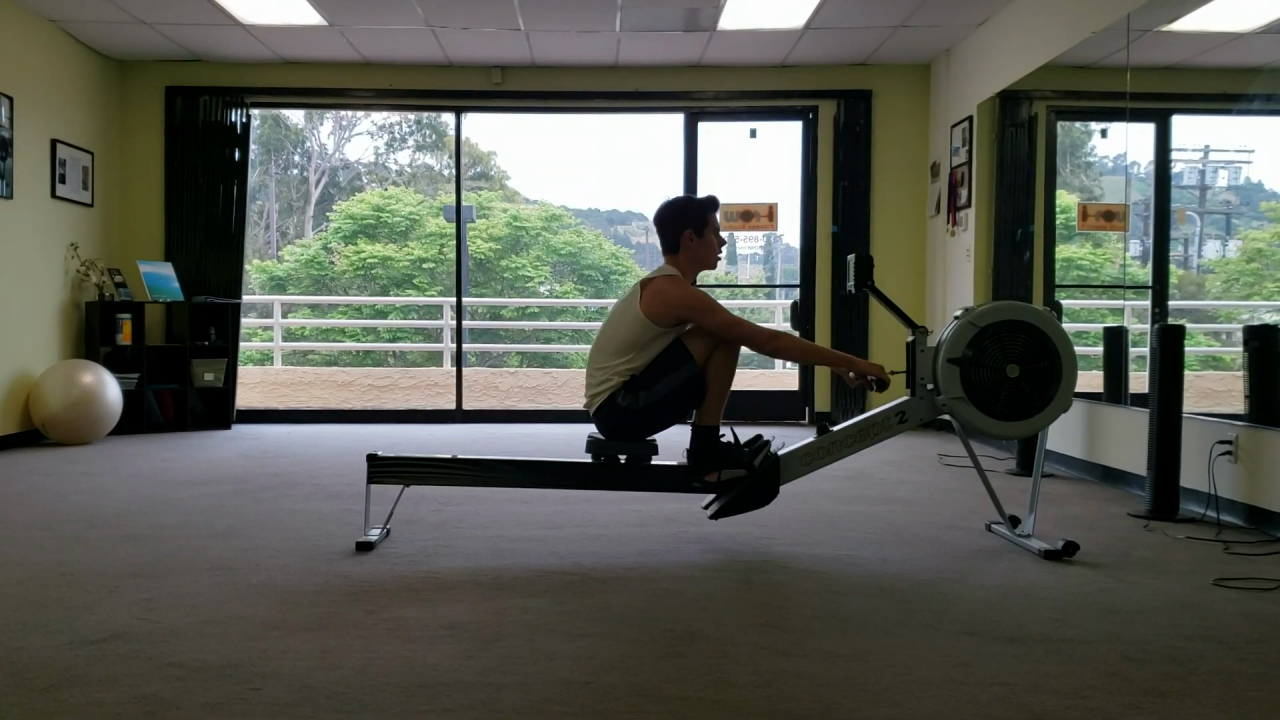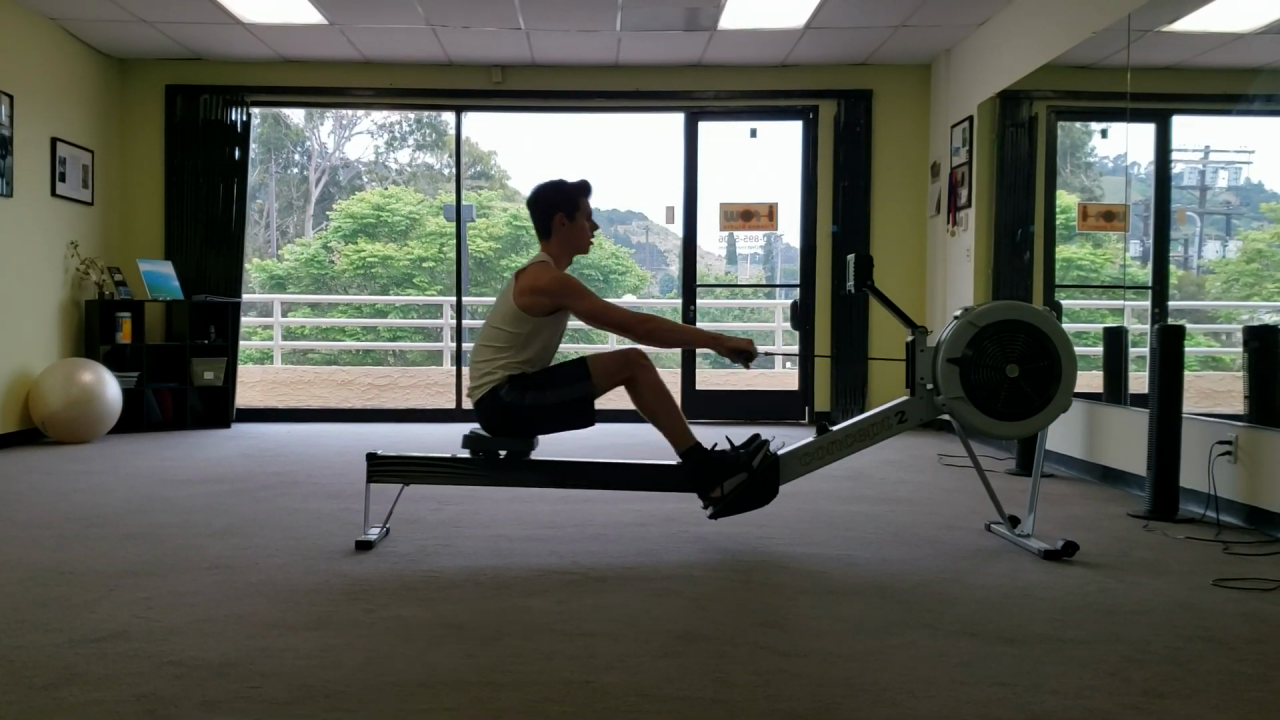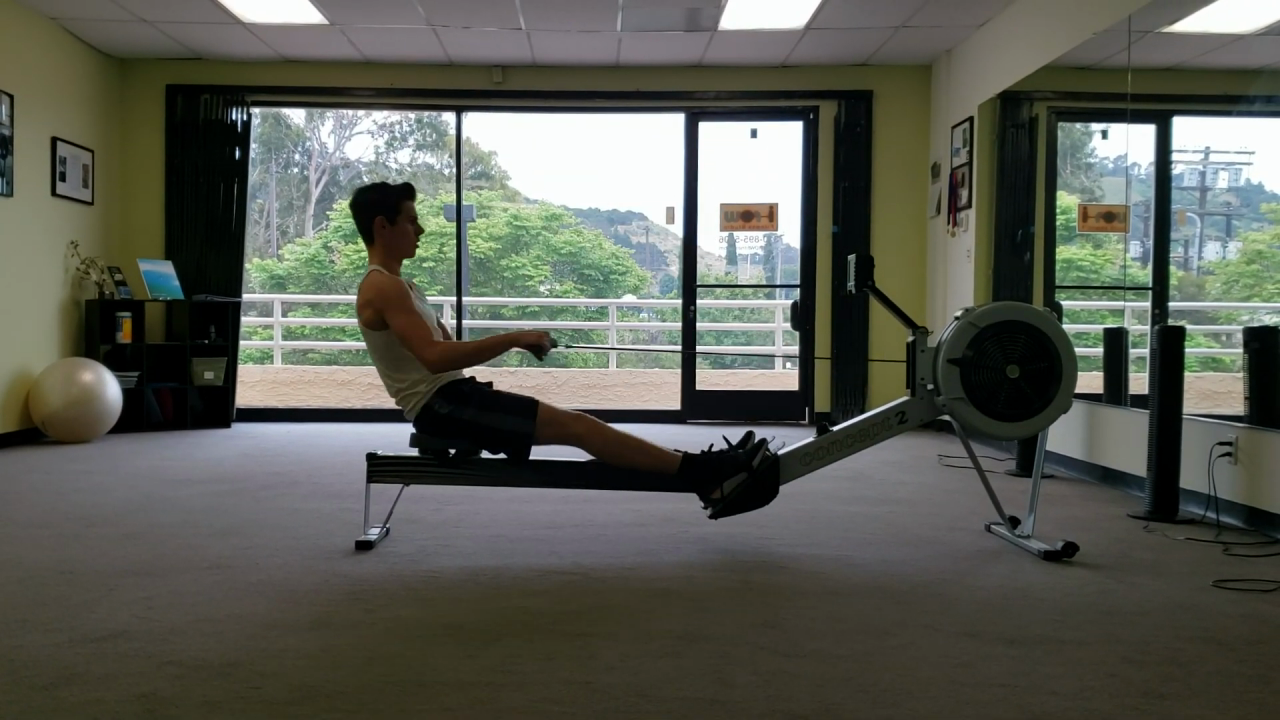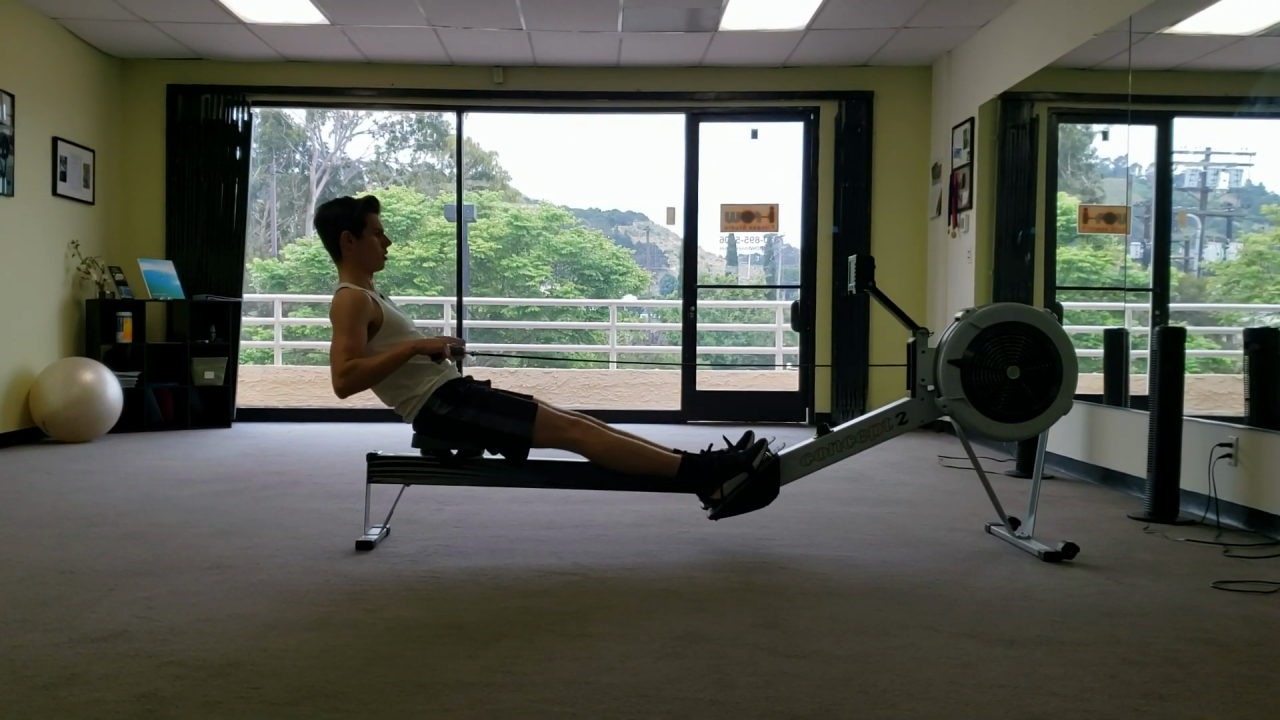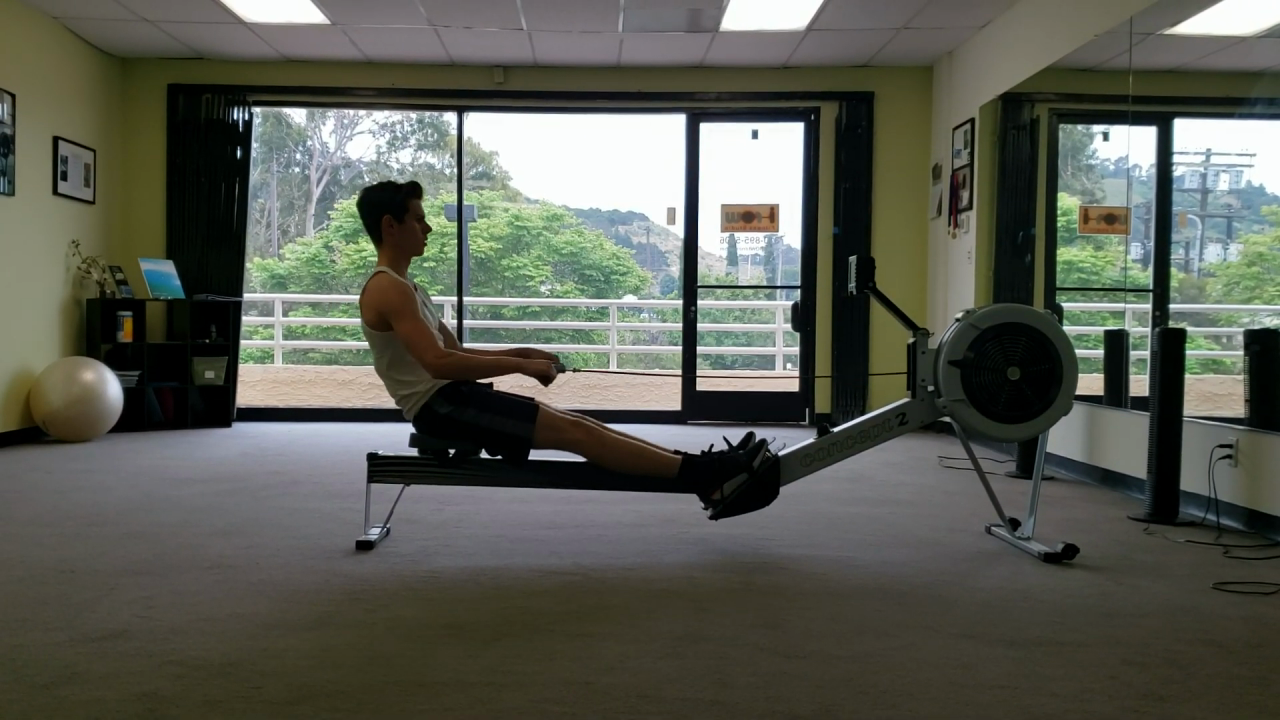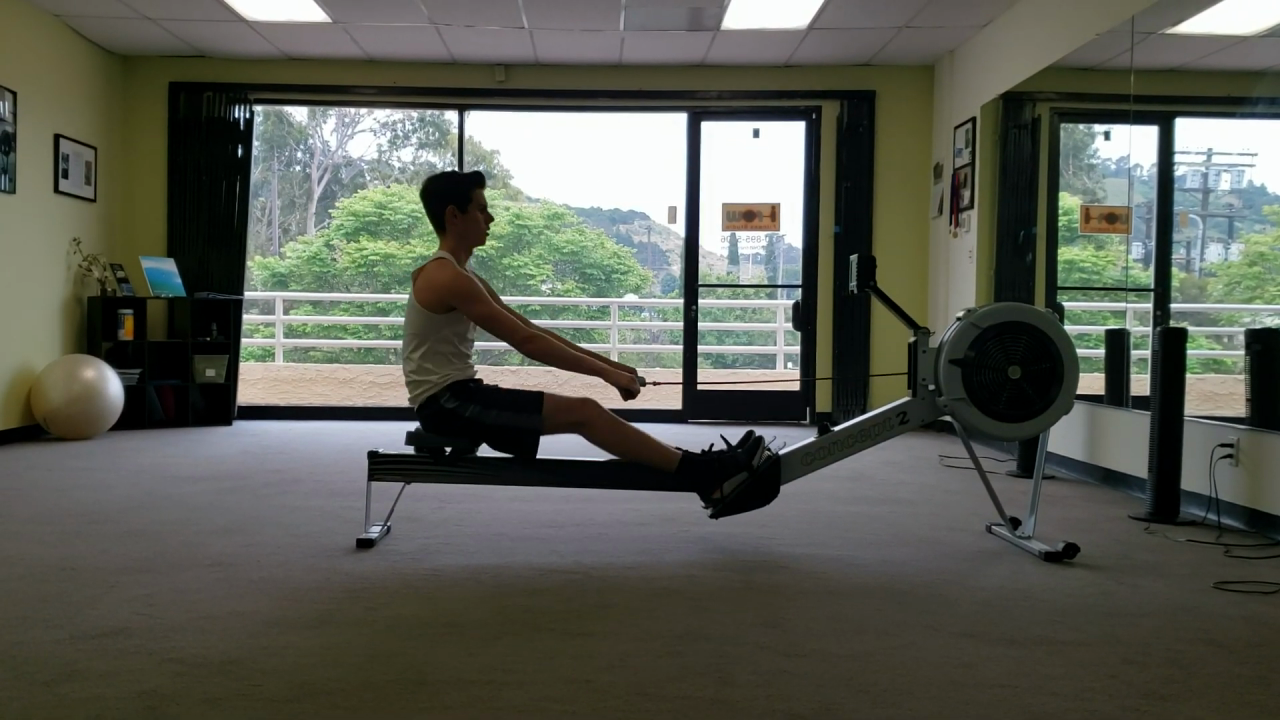
dt=0.4s
person 1, frame 1
left shoulder: (664, 285)
right shoulder: (677, 293)
right elbow: (768, 342)
right wrist: (852, 362)
left hip: (621, 405)
right hip: (621, 410)
left knee: (732, 336)
right knee: (725, 337)
left ankle: (707, 451)
right ankle: (705, 450)
person 1, frame 2
left shoulder: (542, 274)
right shoulder: (548, 280)
left elbow: (631, 326)
right elbow: (638, 326)
left wrist: (712, 341)
right wrist: (718, 340)
left hip: (507, 398)
right hip: (502, 403)
left knee: (633, 363)
right knee: (634, 364)
left ankle: (705, 468)
right ankle: (704, 466)
person 1, frame 3
left shoulder: (392, 284)
right shoulder: (382, 287)
left elbow: (442, 346)
right elbow: (438, 358)
left wrist: (516, 339)
right wrist: (511, 338)
left hip: (450, 398)
right hip: (440, 406)
left knee: (575, 421)
right knee: (574, 426)
left ankle: (700, 468)
right ankle: (701, 473)
person 1, frame 4
left shoulder: (368, 297)
right shoulder: (351, 301)
right elbow: (344, 380)
left wrist: (432, 348)
right wrist: (414, 345)
left hip: (453, 392)
right hip: (441, 406)
left knee: (577, 422)
right knee: (571, 431)
left ankle: (698, 466)
right ankle: (699, 474)
person 1, frame 5
left shoulder: (403, 286)
right shoulder: (388, 288)
left elbow: (452, 354)
right elbow: (438, 364)
left wrist: (516, 354)
right wrist: (516, 363)
left hip: (454, 399)
right hip: (440, 407)
left knee: (578, 423)
right knee: (573, 431)
left ankle: (701, 467)
right ankle: (701, 474)
person 1, frame 6
left shoulder: (460, 274)
right shoulder: (445, 276)
left elbow: (532, 331)
right elbow: (525, 342)
left wrist: (607, 364)
right wrist: (606, 373)
left hip: (459, 396)
right hip: (447, 403)
left knee: (588, 412)
right knee: (584, 413)
left ankle: (699, 468)
right ankle: (702, 473)
